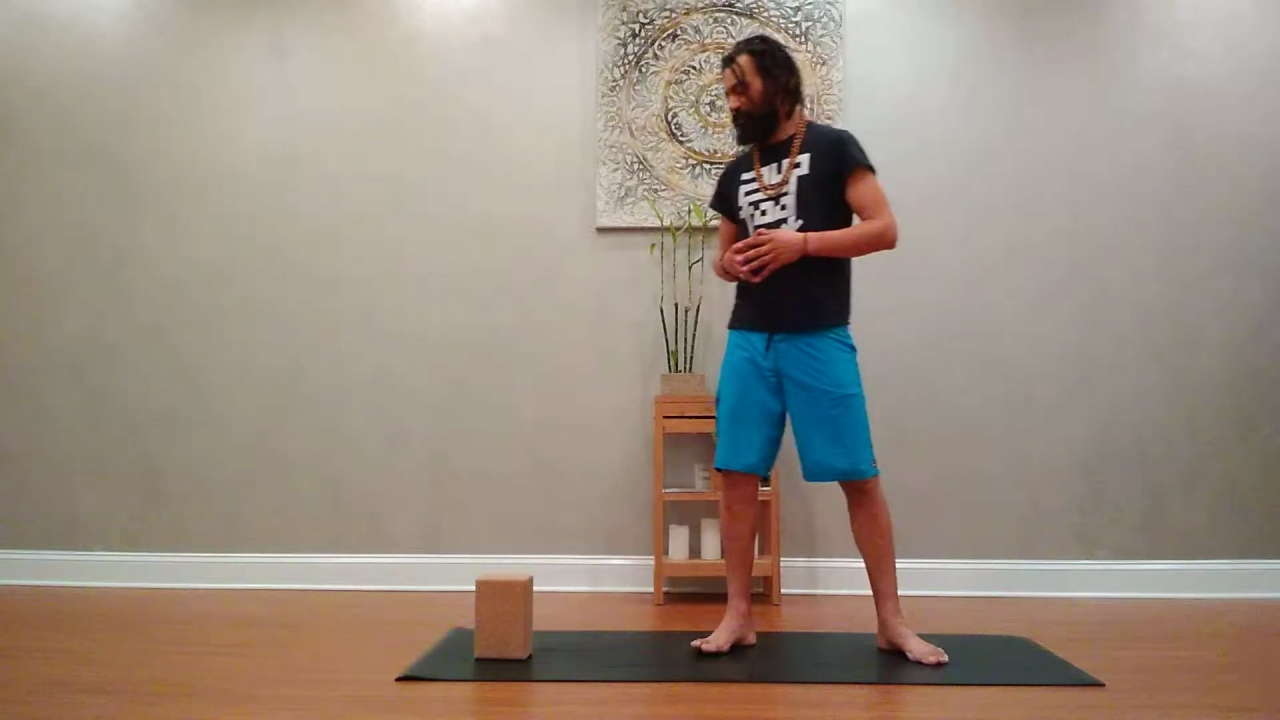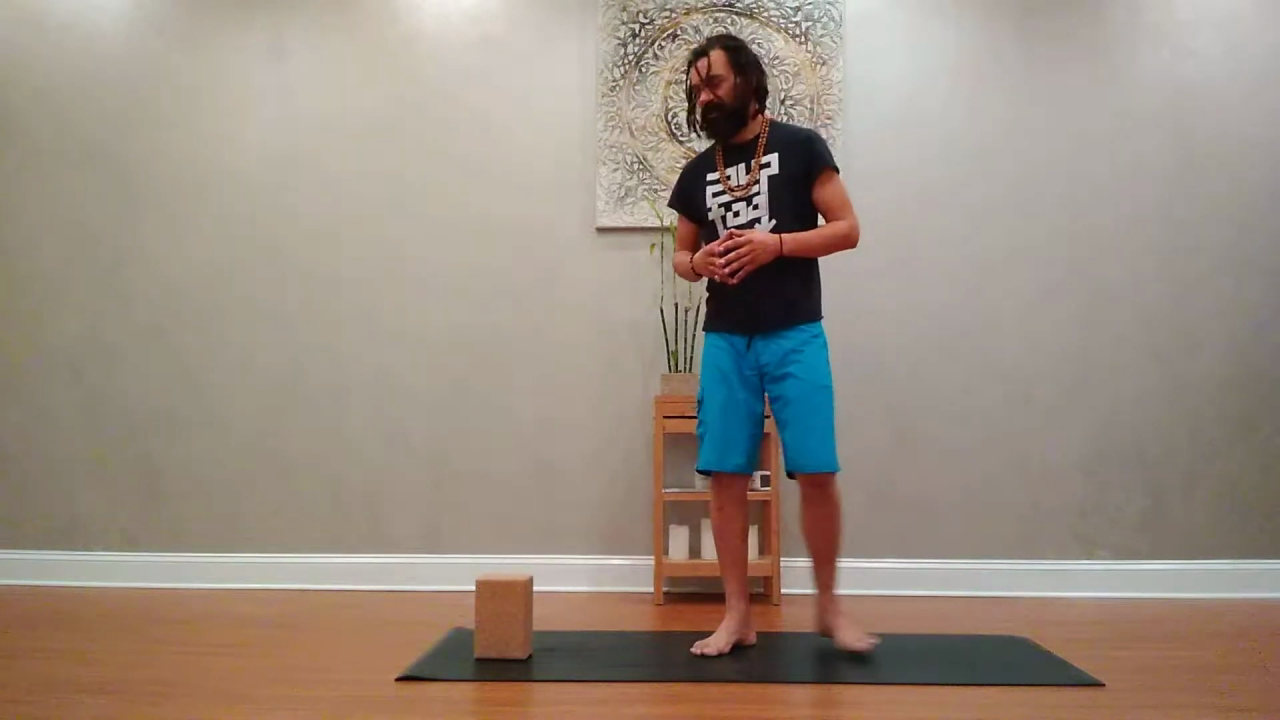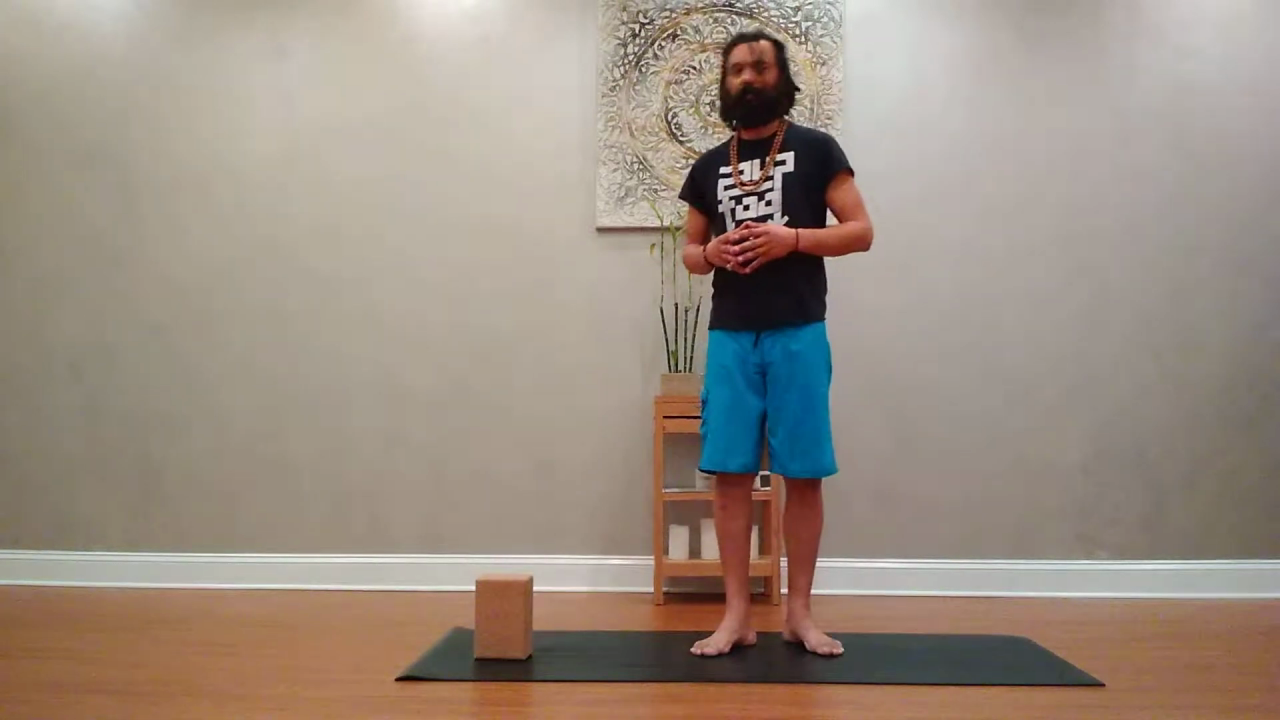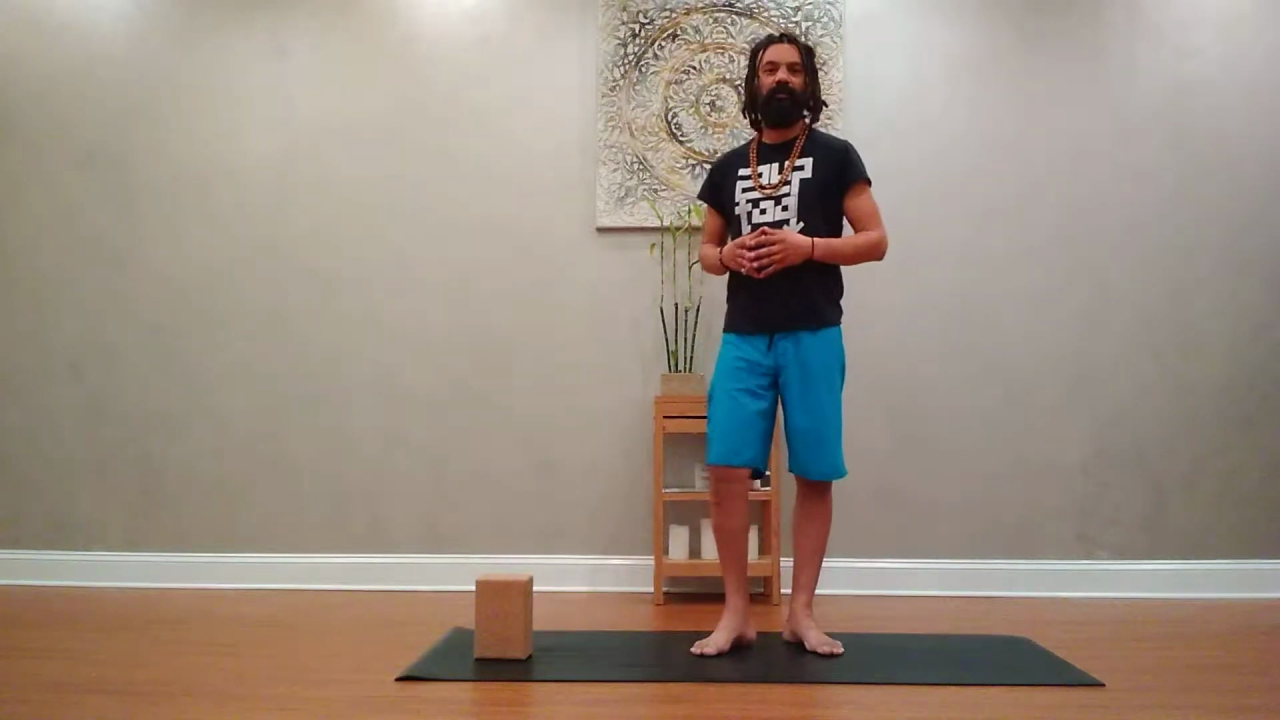
dt=0.4s
person 1, frame 1
left shoulder: (834, 147)
right shoulder: (736, 171)
left elbow: (884, 230)
left wrist: (801, 242)
right wrist: (730, 261)
left hip: (820, 339)
right hip: (749, 341)
left knee: (858, 478)
right knee: (737, 475)
left ankle: (891, 620)
right ankle: (738, 615)
person 1, frame 2
left shoulder: (800, 146)
right shoulder: (697, 173)
left elbow: (847, 229)
right elbow: (680, 257)
left wrist: (774, 244)
right wrist: (700, 263)
left hip: (795, 335)
right hip: (725, 340)
left knee: (816, 472)
right knee: (726, 476)
left ankle: (829, 606)
right ankle: (737, 615)
person 1, frame 3
left shoulder: (816, 148)
right shoulder: (709, 166)
left elbow: (860, 231)
right elbow: (689, 250)
left wrist: (791, 238)
right wrist: (712, 253)
left hip: (799, 333)
right hip: (730, 336)
left knee: (804, 474)
right knee: (730, 474)
left ankle: (799, 612)
right ankle: (738, 614)
person 1, frame 4
left shoulder: (835, 155)
right shoulder: (729, 167)
left elbow: (875, 241)
right elbow: (707, 249)
left wrist: (807, 246)
right wrist: (729, 256)
left hip: (813, 337)
right hip: (743, 338)
left knee: (815, 476)
right knee: (726, 471)
left ankle: (800, 611)
right ankle: (736, 610)
